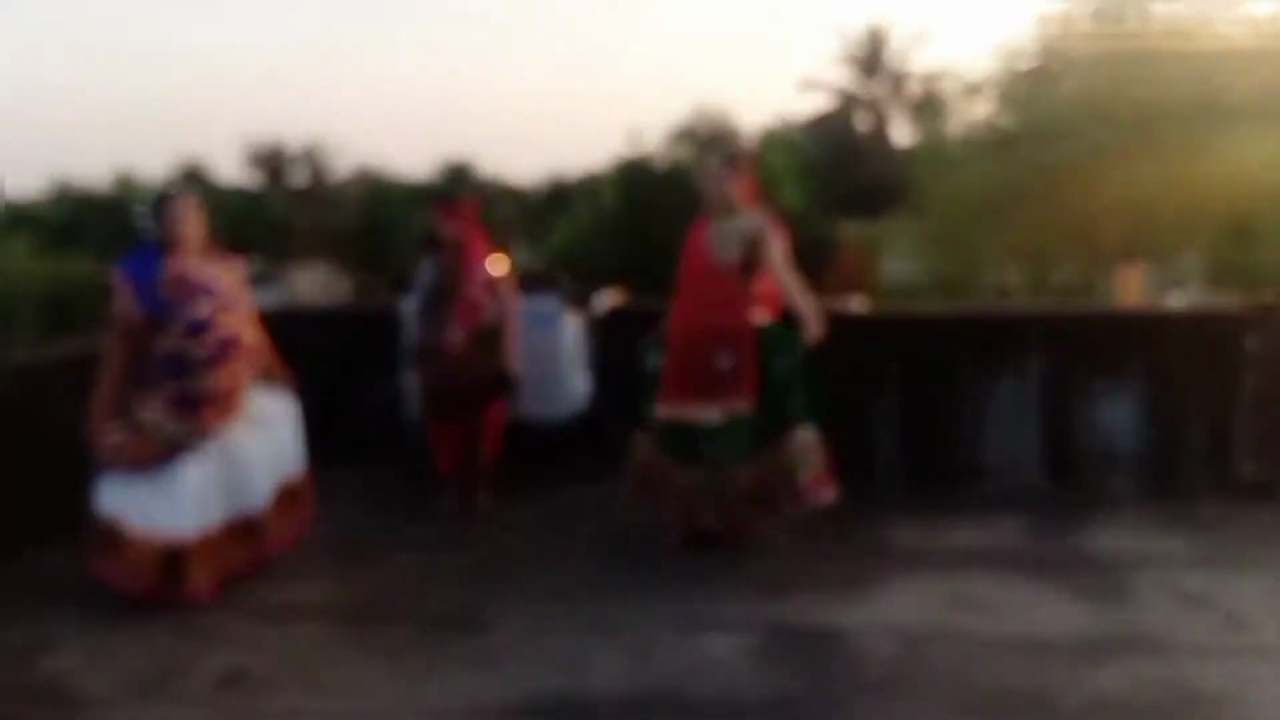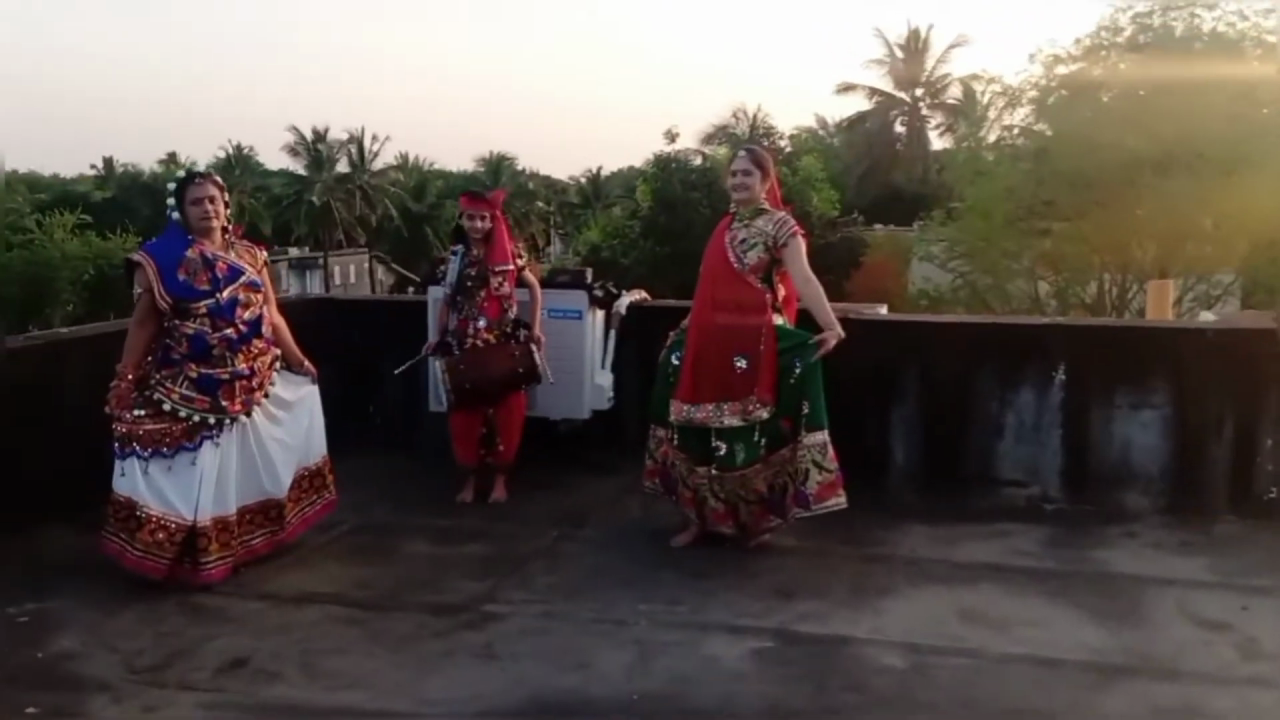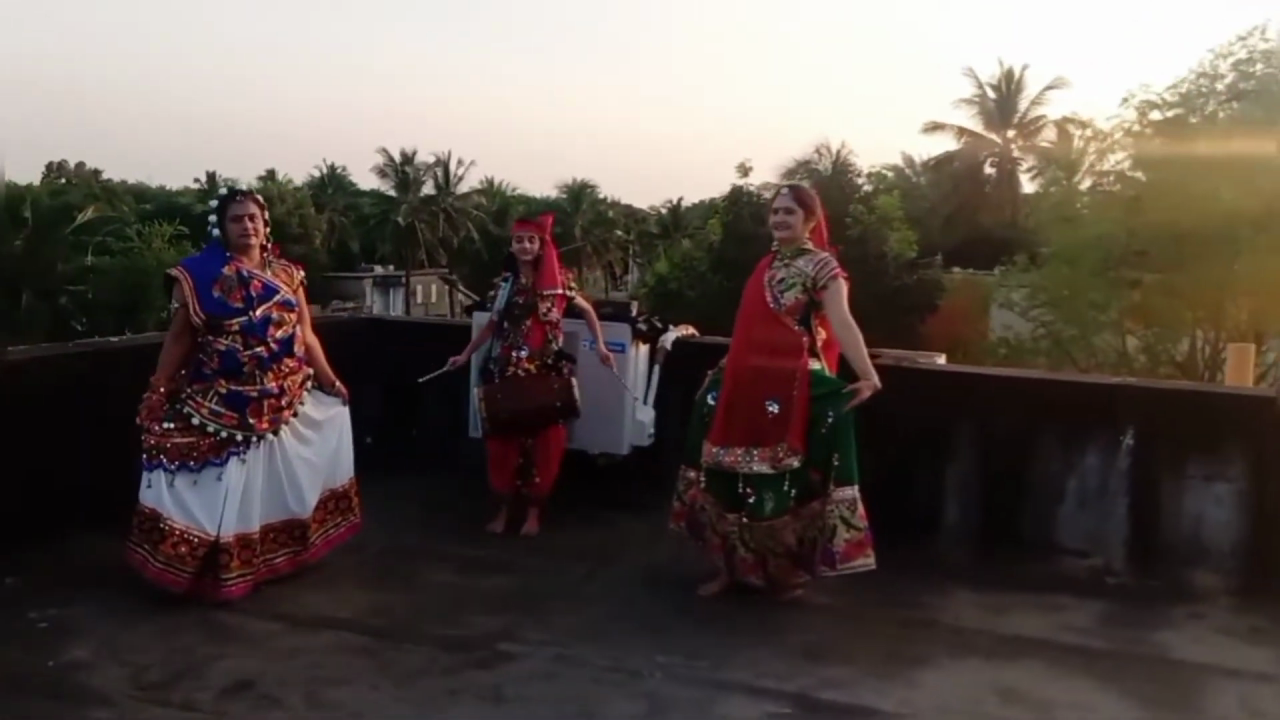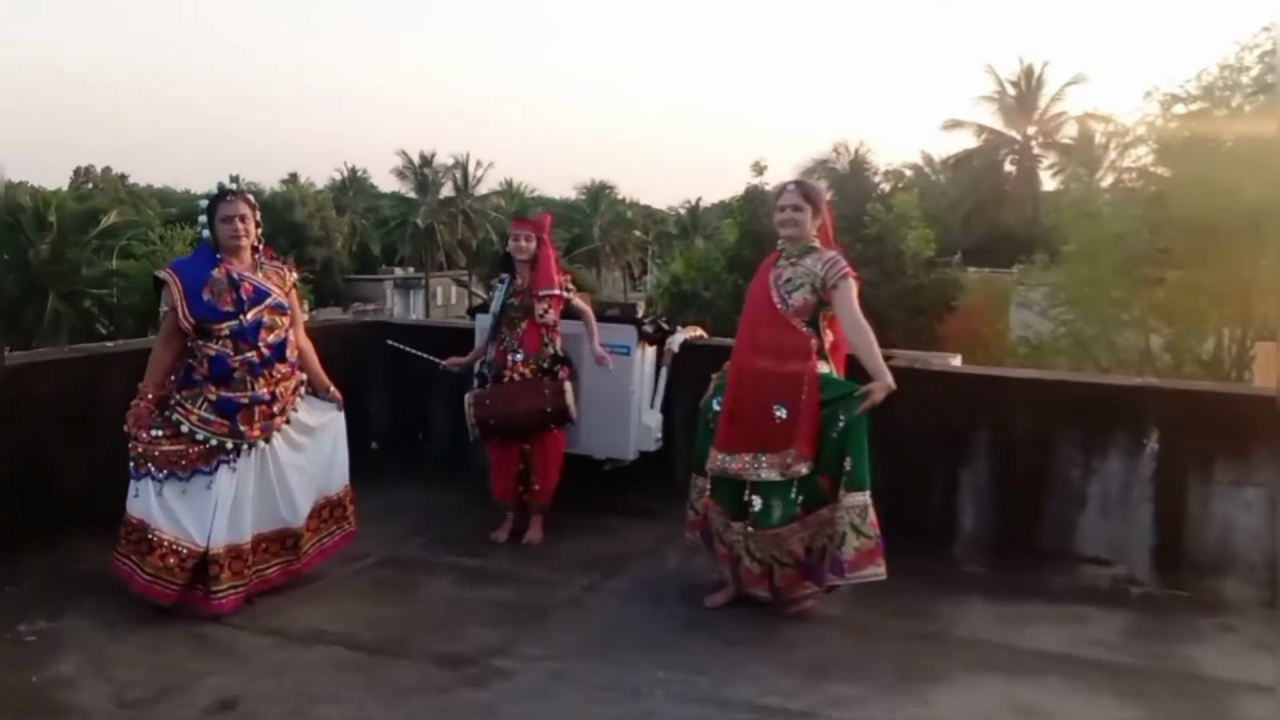
dt=0.7s
person 1, frame 1
left shoulder: (227, 271)
right shoulder: (141, 277)
left elbow: (249, 330)
right elbow: (122, 340)
left wrist: (274, 372)
right wrist: (106, 401)
left hip: (229, 398)
right hip: (169, 404)
left knee: (231, 484)
right knee: (178, 491)
left ankle: (233, 553)
right ankle: (183, 569)
person 1, frame 2
left shoulder: (250, 256)
right shoulder: (162, 259)
left elbow: (271, 316)
right elbow: (144, 322)
left wrist: (298, 362)
right wrist: (124, 382)
left hip: (250, 384)
right hip: (190, 389)
left knee: (248, 469)
right knee: (196, 472)
left ankle: (248, 538)
right ankle: (198, 553)
person 1, frame 3
left shoulder: (287, 274)
right shoulder: (200, 275)
left elbow: (305, 334)
right elbow: (179, 337)
left wrist: (329, 381)
right wrist: (157, 394)
left hip: (282, 402)
right hip: (220, 405)
left knee: (274, 485)
right knee: (223, 487)
left ankle: (271, 557)
right ankle: (223, 569)
person 1, frame 4
left shoulder: (280, 276)
right shoulder: (189, 277)
left elbow: (298, 338)
right elbow: (169, 342)
left wrist: (323, 386)
right wrist: (146, 401)
left hip: (274, 409)
right hip: (211, 411)
left knee: (266, 494)
right knee: (217, 496)
left ankle: (262, 570)
right ankle: (214, 582)
person 2, frame 1
left shoulder: (755, 223)
right shoulder: (700, 227)
left elbow: (780, 274)
left wrist: (810, 321)
right wrist: (669, 331)
left hip: (737, 340)
right hip: (693, 340)
left knee: (737, 429)
right knee: (687, 428)
left ankle: (742, 514)
right ankle: (688, 513)
person 2, frame 2
left shoulder: (779, 224)
right shoulder: (724, 226)
left elbow: (802, 278)
left wrist: (831, 327)
right wrist: (687, 329)
left hip: (756, 342)
right hip: (710, 341)
left knee: (752, 431)
right knee: (701, 431)
left ankle: (755, 517)
right ankle: (702, 515)
person 2, frame 3
left shoulder: (821, 265)
right shoulder: (766, 264)
left elbow: (841, 322)
left wrist: (868, 376)
right wrist: (725, 370)
left hip: (794, 386)
right hip: (747, 384)
left knee: (787, 479)
right knee: (734, 476)
left ankle: (789, 571)
right ankle: (733, 565)
person 2, frame 4
left shoulder: (830, 265)
right shoulder: (770, 264)
left elbow: (853, 323)
left wrist: (881, 376)
right wrist: (726, 375)
left hip: (800, 390)
right hip: (752, 389)
left knee: (794, 483)
right knee: (744, 480)
left ankle: (798, 582)
right ankle: (742, 575)
person 3, frame 1
left shoulder: (483, 261)
right shoulder: (432, 265)
left elbow: (507, 296)
right elbow: (427, 310)
left wrist: (506, 338)
right wrist: (424, 347)
left hip: (478, 351)
right hip: (442, 354)
left knee: (483, 415)
right knee: (445, 417)
left ankle: (480, 482)
right ankle: (452, 482)
person 3, frame 2
left shoulder: (507, 252)
right shoulder: (455, 256)
left elbow: (533, 286)
right elbow: (447, 301)
left wrist: (535, 328)
right wrist: (439, 338)
left hip: (502, 343)
right hip: (464, 344)
left knee: (504, 411)
right knee: (466, 411)
left ankle: (500, 479)
right ankle: (469, 478)
person 3, frame 3
left shoulder: (557, 281)
right shoulder: (504, 283)
left elbow: (587, 311)
right elbow: (492, 325)
left wrist: (600, 346)
right wrist: (465, 355)
left hip: (546, 372)
right hip: (507, 371)
left knee: (543, 441)
right knee: (504, 440)
left ankle: (534, 511)
right ankle: (504, 508)
person 3, frame 4
left shoulder: (555, 281)
right shoulder: (502, 283)
left elbow: (584, 312)
left wrist: (596, 347)
right wrist: (469, 358)
left hip: (543, 374)
right hip: (505, 373)
left knee: (542, 445)
right knee: (504, 444)
left ankle: (537, 519)
right ankle: (508, 516)
